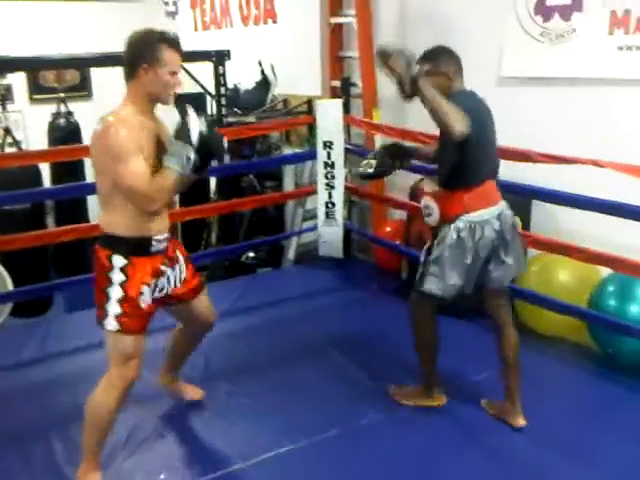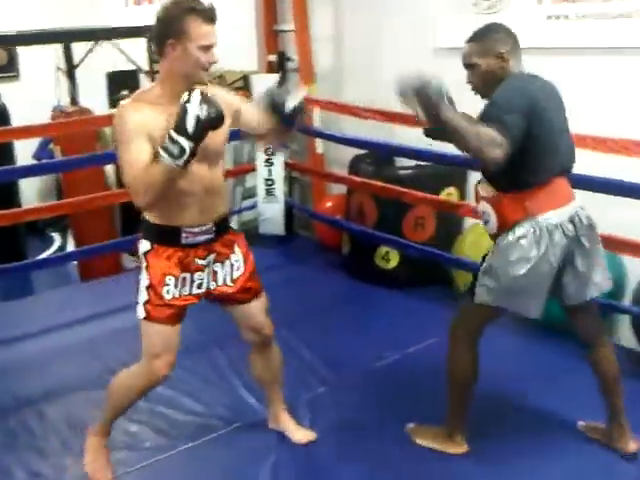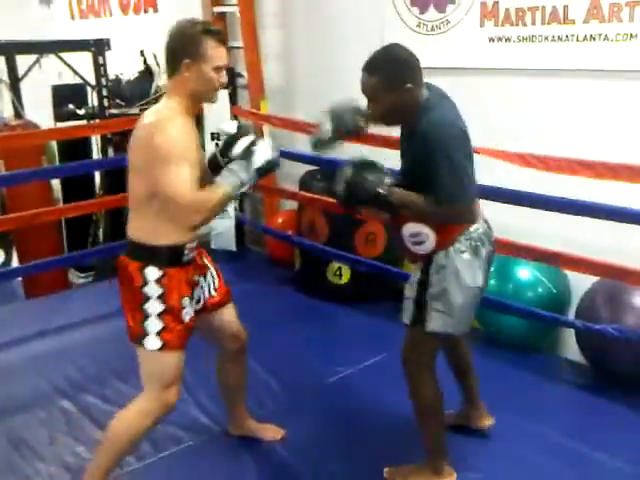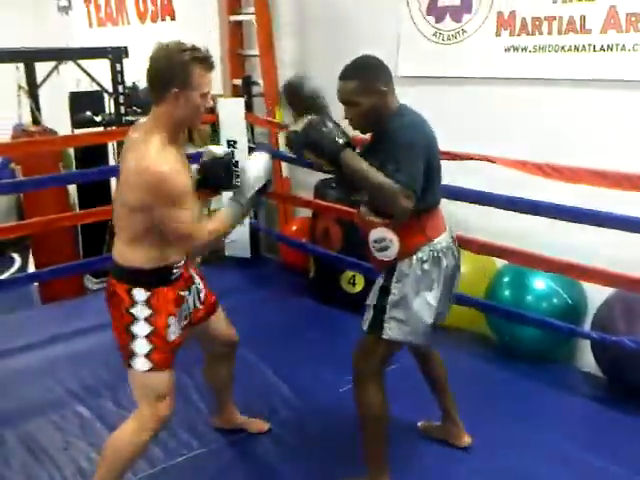
dt=1s
person 1, frame 1
left shoulder: (155, 120)
right shoulder: (118, 129)
left elbow: (171, 182)
right elbow: (151, 199)
left wrist: (200, 153)
right wrist: (183, 150)
left hip: (164, 248)
right hip: (126, 259)
left knee: (202, 318)
right knee: (124, 370)
left ankle: (170, 377)
person 1, frame 2
left shoulder: (216, 97)
right shoulder: (134, 114)
left elbow: (270, 131)
right elbow: (142, 193)
left wrist: (284, 112)
right wrist: (182, 138)
left hip: (221, 240)
right hip: (167, 250)
left knee: (262, 333)
right knee: (156, 366)
left ankle: (279, 415)
right ankle: (97, 436)
person 1, frame 3
left shoulder: (184, 118)
right shoulder: (161, 127)
right elbow: (194, 211)
left wrist: (226, 157)
right wrist: (243, 170)
left hip: (188, 260)
right hip: (155, 272)
left knee: (234, 340)
right knee: (161, 396)
left ankle: (240, 420)
person 1, frame 4
left shoulder: (149, 130)
right shoulder: (154, 165)
right elbow: (200, 235)
left wrist: (210, 173)
right wrist: (245, 195)
left hip: (176, 274)
right hip: (143, 291)
left knee: (224, 341)
right knee: (155, 412)
left ankle: (225, 414)
person 2, frame 1
left shoulder: (460, 107)
right shoulder: (473, 103)
left elbow: (458, 132)
left wrist: (420, 82)
right wrist: (408, 154)
left hip: (467, 225)
right hip: (496, 215)
left knee: (423, 306)
right knee: (500, 313)
left ankle: (430, 389)
right ankle: (512, 407)
person 2, frame 2
left shoulder: (510, 96)
right shoulder: (543, 89)
left elbow: (492, 152)
left wrist: (439, 110)
right wrist: (464, 126)
left hip: (530, 232)
right hip: (570, 218)
left knee: (464, 330)
right knee: (591, 330)
left ankle: (451, 434)
person 2, frame 3
left shoulder: (439, 130)
right shoulder: (429, 99)
left elbow: (462, 211)
right elbow: (386, 114)
left wrist: (387, 193)
right wrist: (353, 117)
left hip: (452, 251)
right hip: (461, 244)
left knee: (417, 357)
right knee: (446, 329)
right ankle: (474, 410)
person 2, frame 4
left shoulder: (405, 133)
right shoulder: (395, 125)
left elbow: (398, 202)
right elbow: (365, 168)
left wrist: (337, 149)
right wrist: (330, 137)
left hip: (416, 262)
right hip: (432, 250)
left knee: (366, 367)
right knee: (415, 340)
right ankle: (453, 426)
